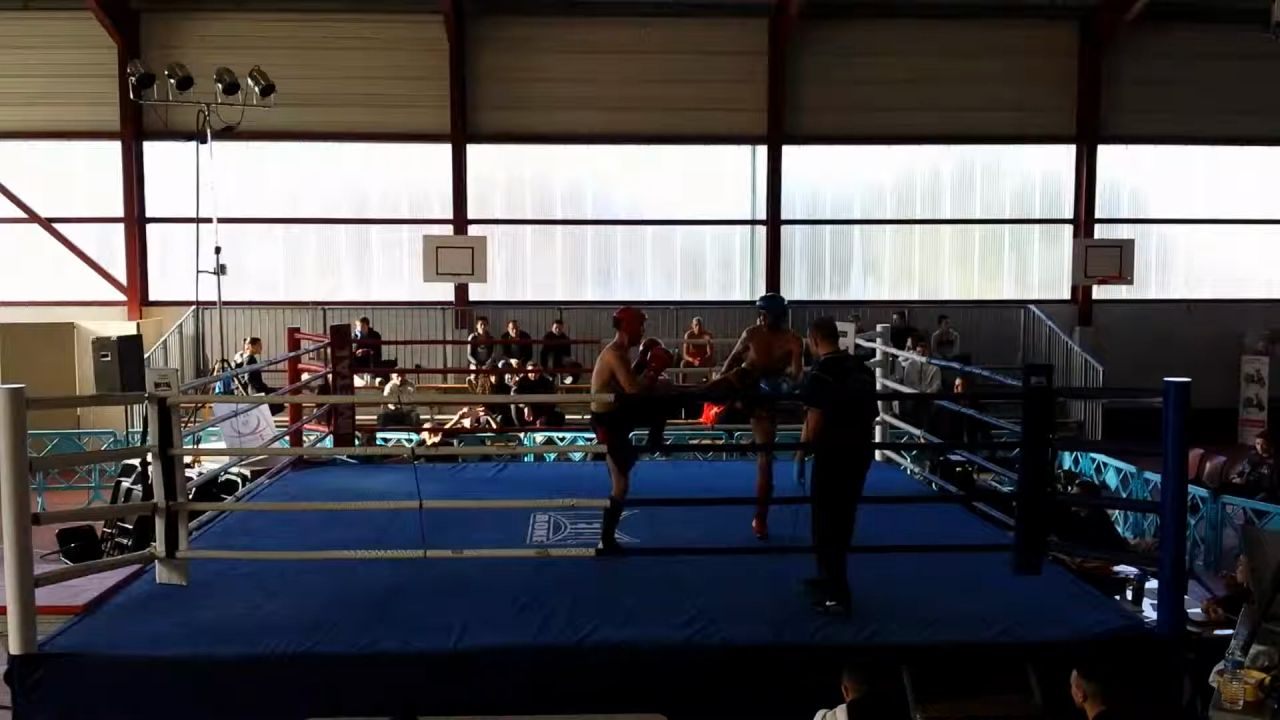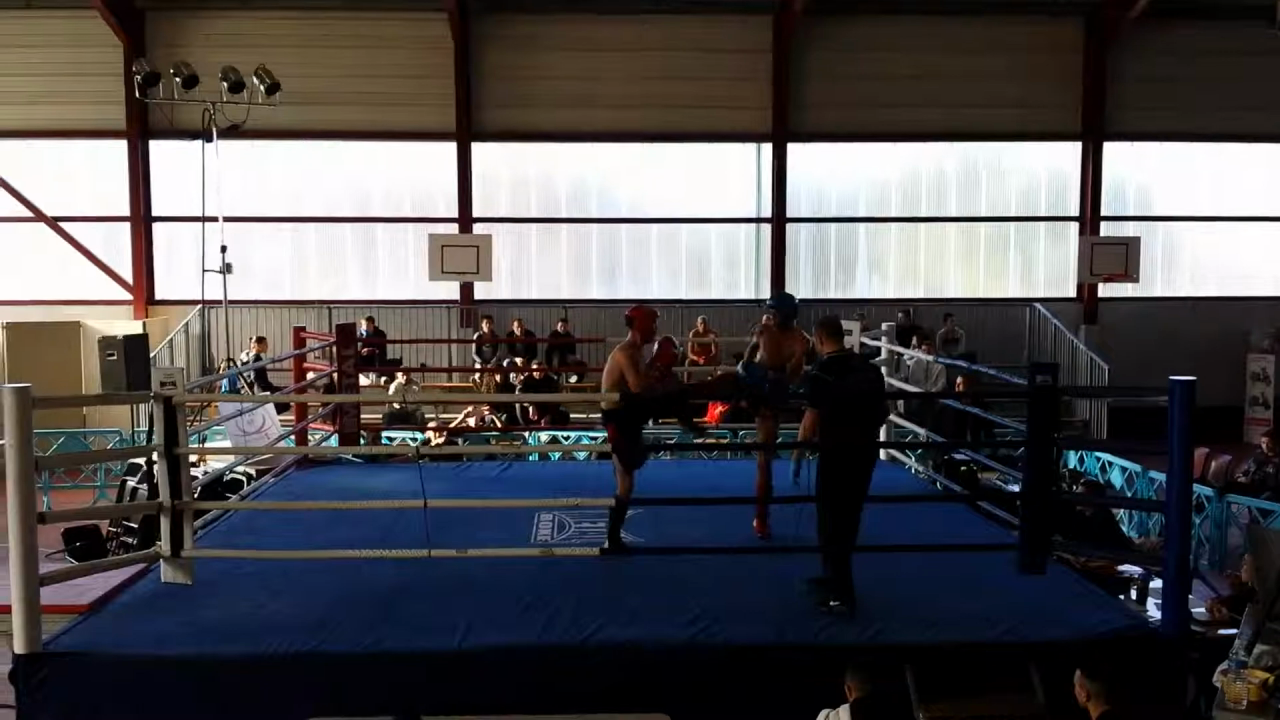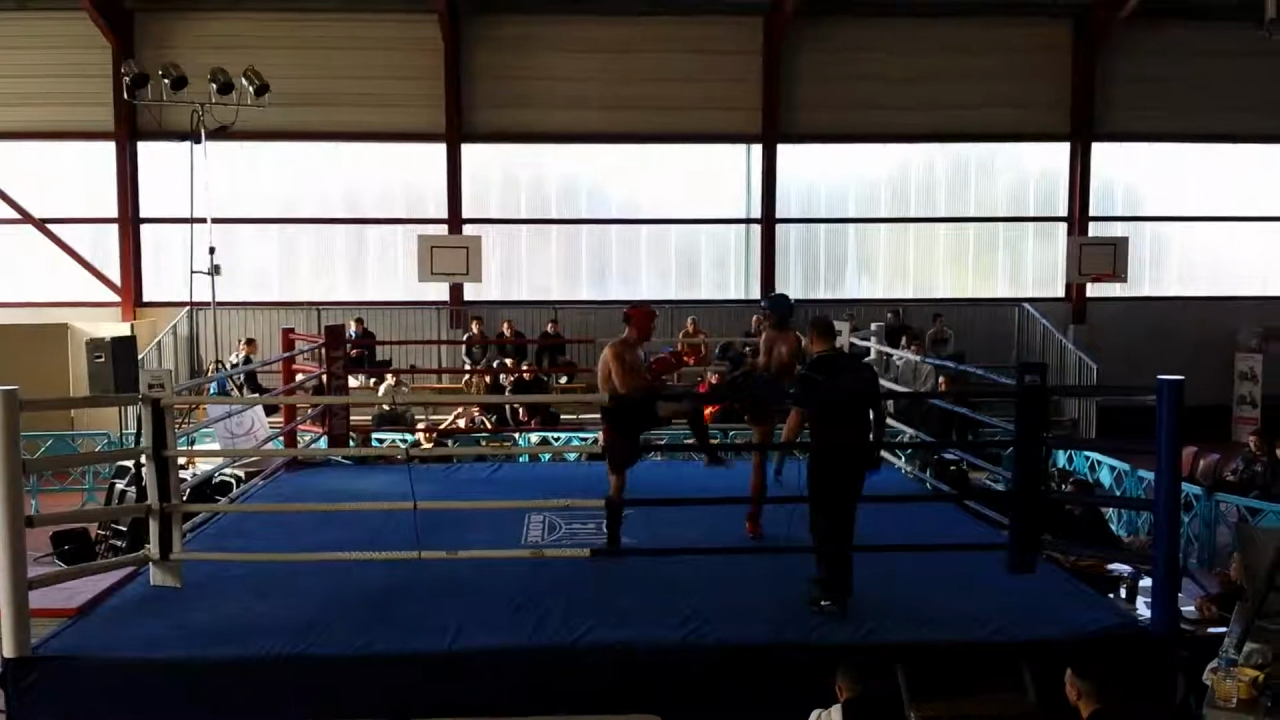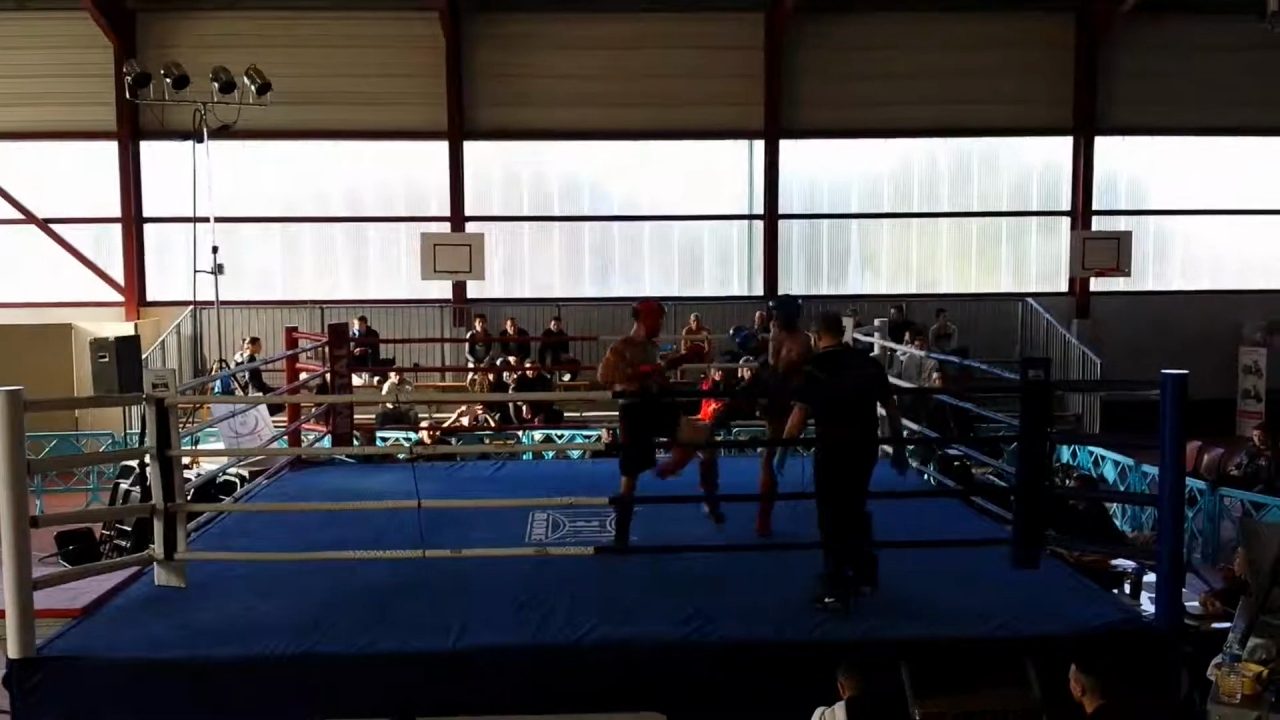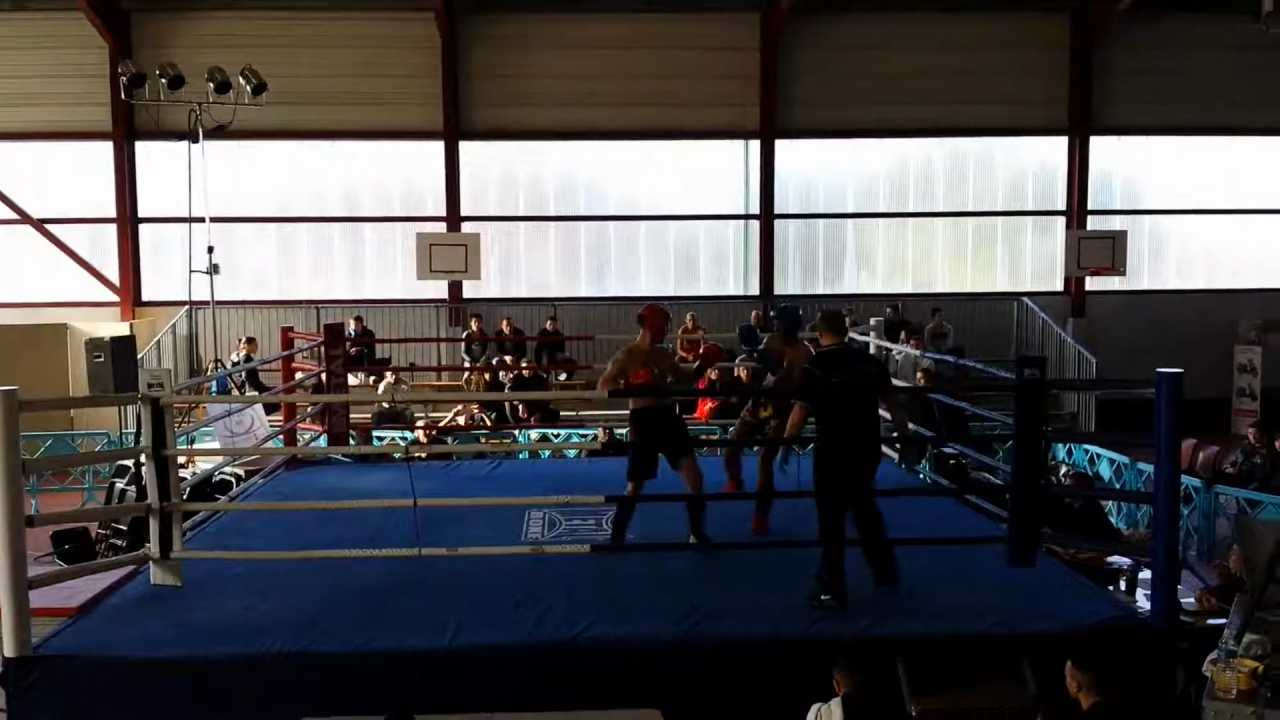
dt=0.1s
person 1, frame 1
left shoulder: (821, 372)
right shoulder: (862, 369)
left elbow: (813, 422)
right elbow: (872, 413)
left wrist: (801, 456)
left hip: (833, 455)
right hip: (861, 452)
left knee: (826, 522)
right knee: (843, 520)
left ankle: (836, 594)
right ankle: (830, 581)
person 1, frame 2
left shoulder: (822, 372)
right shoulder: (869, 368)
left elbow: (811, 421)
right elbow: (884, 412)
left hip: (837, 454)
right hip: (866, 451)
left knee: (832, 522)
right knee: (848, 519)
left ankle: (840, 594)
right ankle: (835, 580)
person 1, frame 3
left shoulder: (812, 371)
right shoulder: (862, 368)
left elbow: (796, 420)
right elbow: (879, 413)
right wrist: (874, 448)
left hip: (828, 454)
right hip: (858, 452)
left knee: (824, 522)
right knee: (843, 517)
left ankle: (832, 595)
right ankle: (839, 581)
person 1, frame 4
left shoulder: (816, 367)
right shoulder: (869, 363)
left elbow: (799, 416)
right elbow: (891, 408)
left wrist: (782, 450)
right wrist: (898, 445)
left hip: (833, 450)
right hip: (866, 447)
left knee: (833, 518)
right knee: (856, 512)
left ankle: (836, 591)
right ankle: (865, 575)
person 1, frame 5
left shoulder: (816, 366)
right shoulder: (870, 362)
left elbow: (800, 415)
right elbow: (893, 405)
left wrist: (784, 450)
right wrist: (905, 437)
left hip: (833, 449)
right hip: (867, 447)
left knee: (831, 518)
right knee: (866, 509)
left ankle: (832, 590)
right ankle: (886, 573)
person 2, frame 1
left shoulder: (620, 352)
right shoulder: (614, 355)
left elbow: (629, 383)
right elbow: (634, 389)
left wrist: (645, 363)
right wrist: (655, 371)
left hip: (621, 412)
right hip: (606, 420)
right knee: (621, 483)
left ankle: (655, 439)
person 2, frame 2
left shoulder: (634, 351)
right shoulder: (626, 354)
right elbow: (639, 388)
left hip: (630, 409)
right hip: (616, 417)
right knee: (626, 482)
person 2, frame 3
left shoulder: (636, 349)
right shoulder: (615, 350)
right elbow: (625, 387)
left wrist: (656, 369)
right wrist: (653, 375)
left hip: (639, 408)
right hip: (616, 414)
left knee: (691, 403)
right knee: (618, 480)
left ankle: (709, 454)
person 2, frame 4
left shoulder: (652, 346)
right shoulder: (619, 348)
right elbow: (604, 377)
left wrist: (682, 358)
right wrist: (639, 373)
left hip: (657, 406)
right hip: (634, 413)
left knee: (702, 439)
right knee: (629, 479)
person 2, frame 5
left shoulder: (664, 353)
right shoulder: (624, 357)
left elbow: (684, 380)
right elbow: (602, 387)
left wrist: (702, 366)
right wrist: (630, 384)
left hip: (668, 416)
right hip: (643, 420)
left knee: (693, 475)
right knee: (635, 485)
person 3, frame 1
left shoulder: (794, 341)
right shoulder: (751, 333)
left elbow: (796, 374)
right elbow: (732, 358)
left wrist: (785, 385)
right wrist: (720, 379)
left hip: (764, 398)
right hip: (741, 383)
left knee: (765, 458)
left ankle: (760, 518)
person 3, frame 2
left shoulder: (800, 341)
right shoulder: (765, 330)
left elbow: (791, 375)
left wrist: (769, 378)
right wrist: (744, 368)
left hip: (773, 395)
right hip: (752, 382)
left knee: (765, 460)
left ankle: (761, 517)
person 3, frame 3
left shoulder: (793, 342)
right shoulder: (768, 331)
left elbow: (772, 375)
left hip: (769, 398)
right hip: (752, 388)
left knee: (759, 459)
left ankle: (753, 518)
person 3, frame 4
left shoulder: (802, 343)
right shoulder: (775, 330)
left elbow: (781, 376)
left hip: (782, 396)
right hip: (764, 386)
left knee: (768, 457)
left ankle: (764, 516)
person 3, frame 5
left shoulder: (804, 353)
right shoulder: (772, 341)
left elbow: (795, 385)
right elbow: (758, 356)
left hip: (781, 407)
right hip: (761, 400)
left knee: (766, 461)
right knee: (733, 445)
left ankle: (761, 517)
right ankle: (735, 482)
